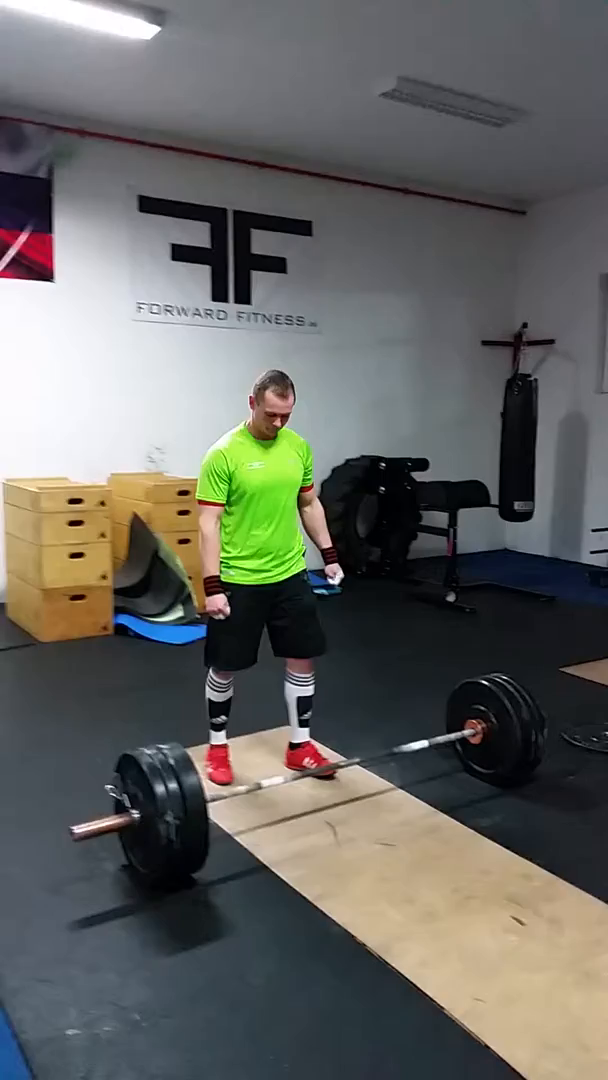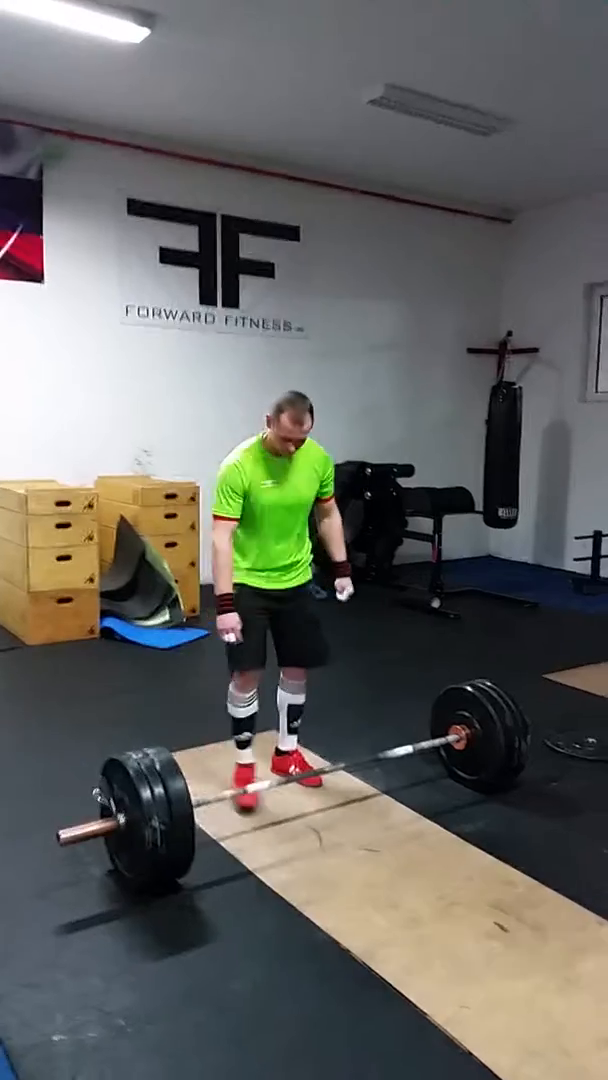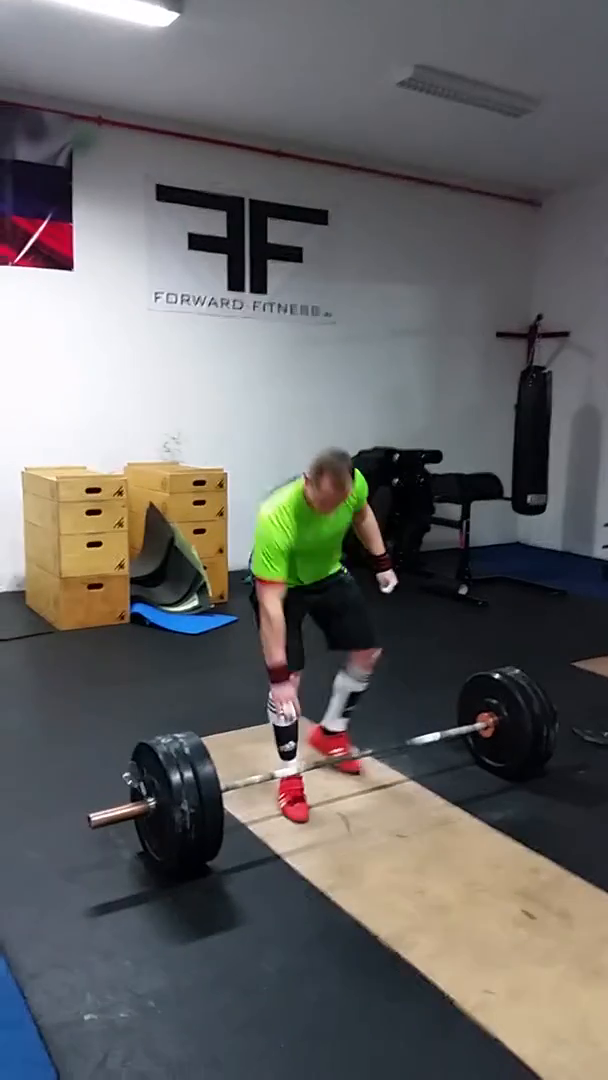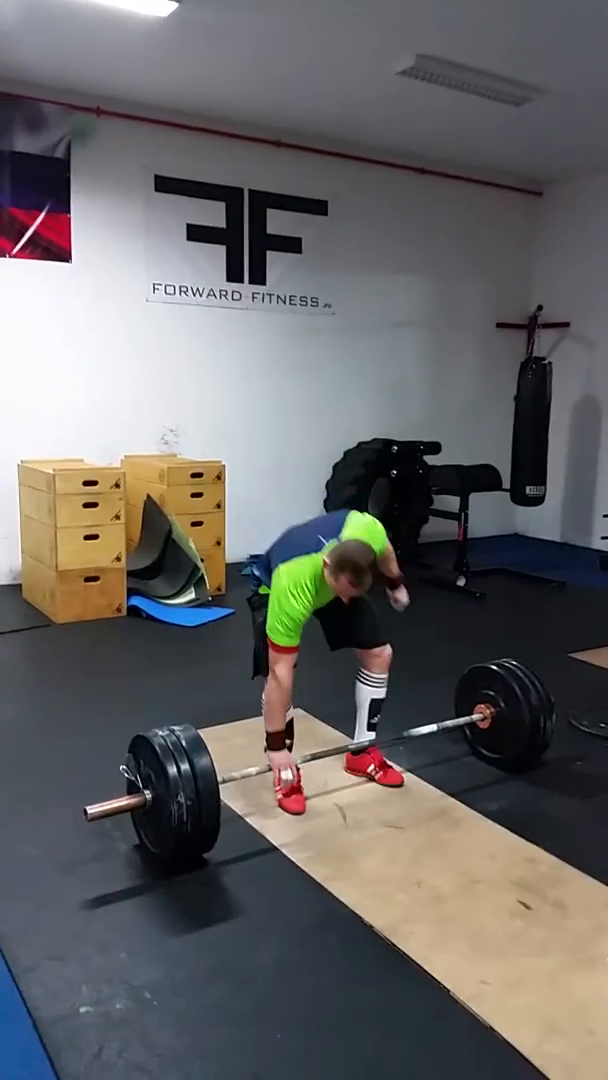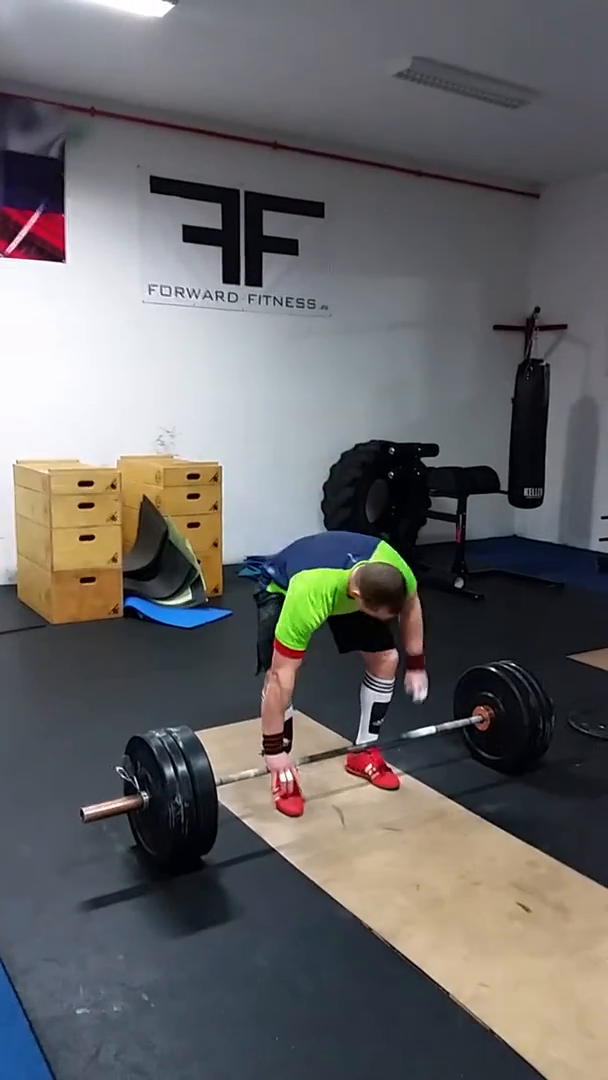
dt=0.3s
person 1, frame 1
left shoulder: (299, 447)
right shoulder: (225, 454)
left elbow: (309, 503)
right elbow: (209, 523)
left wrist: (329, 554)
right wrist: (212, 586)
left hip: (289, 576)
right hip: (239, 581)
left knee: (302, 660)
right knee: (225, 668)
left ankle: (300, 744)
right ankle: (217, 745)
person 1, frame 2
left shoulder: (319, 459)
right shoulder: (239, 466)
left elbow: (328, 513)
right elbow: (222, 538)
left wrist: (341, 566)
right wrist: (225, 603)
left hip: (296, 581)
right hip: (247, 584)
left knee: (297, 670)
right knee: (247, 674)
left ankle: (286, 750)
right ankle: (244, 761)
person 1, frame 3
left shoulder: (353, 484)
right shoulder: (276, 519)
left elbow: (364, 515)
right elbow: (273, 605)
left wrist: (381, 563)
right wrist: (277, 677)
left hip: (328, 575)
right hip: (279, 580)
left knee: (367, 652)
right knee: (289, 676)
left ankle: (330, 732)
right ankle: (290, 776)
person 1, frame 4
left shoulder: (367, 531)
right shoulder: (291, 588)
right elbow: (280, 674)
left wrist: (395, 583)
right wrist: (276, 745)
left hip: (339, 581)
right hip: (273, 589)
left knee: (379, 654)
right knee: (279, 677)
left ankle: (363, 752)
right ankle: (288, 772)
person 1, frame 5
left shoulder: (392, 570)
right shoulder: (307, 597)
left elbow: (411, 606)
right elbow: (282, 676)
left wrist: (416, 665)
right wrist: (273, 748)
left hip: (343, 578)
right hip: (280, 586)
left knee: (386, 659)
right knee: (275, 673)
left ankle: (363, 752)
right ankle: (283, 773)
